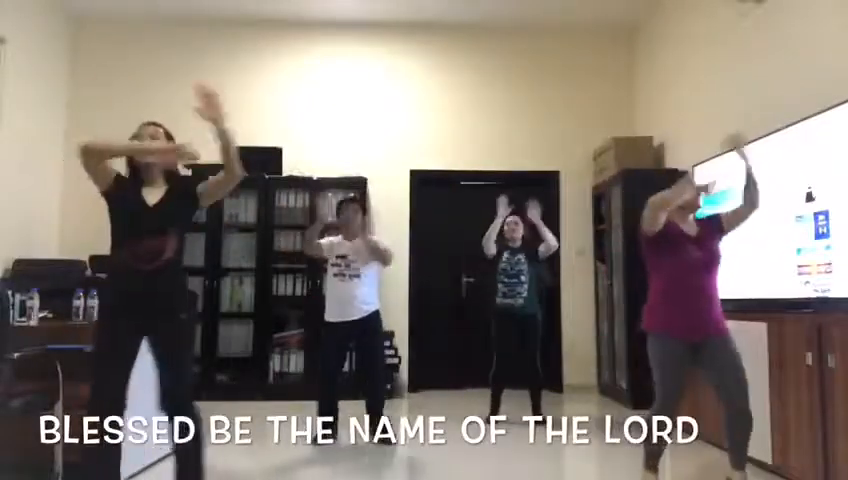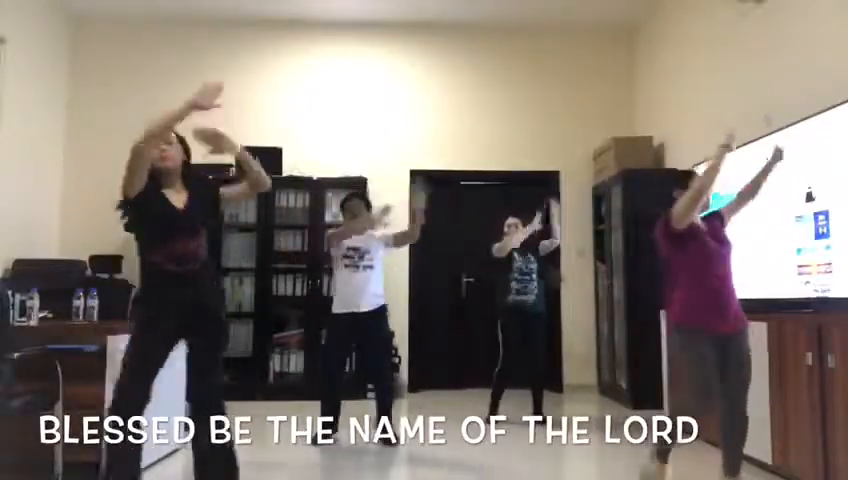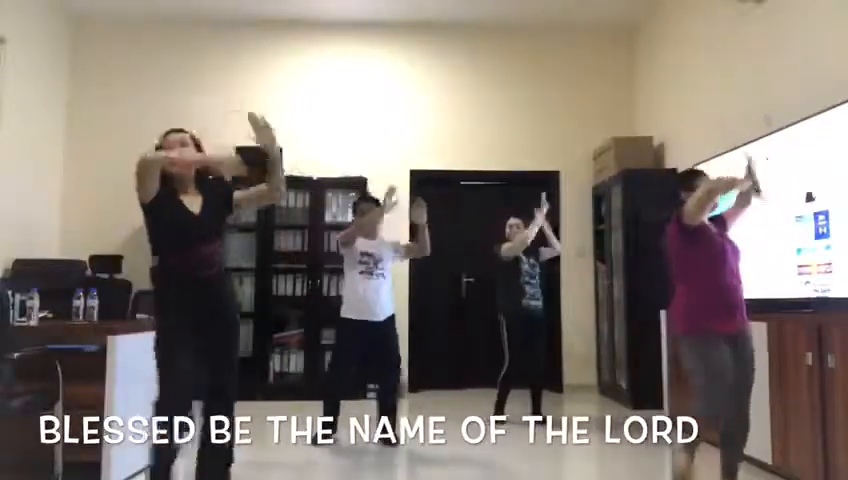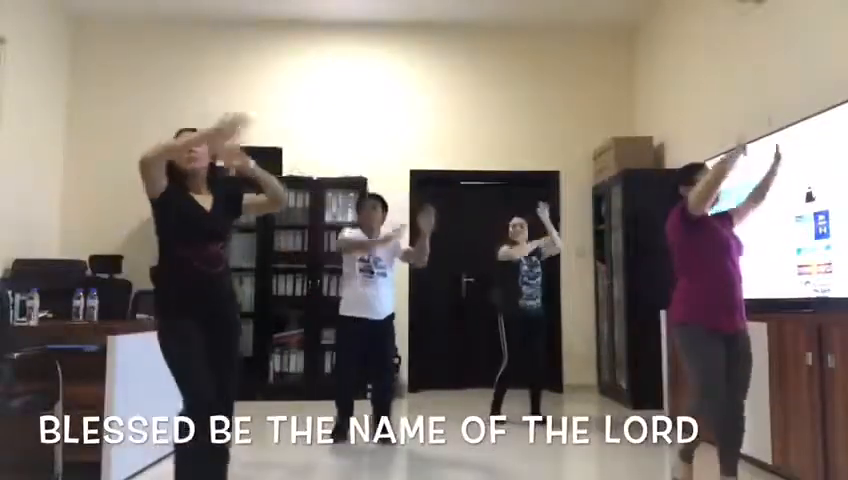
dt=0.2s
person 1, frame 1
left shoulder: (187, 192)
right shoulder: (118, 188)
left elbow: (234, 175)
right elbow: (87, 151)
left wrist: (218, 124)
right wrist: (152, 152)
left hip: (169, 308)
right hip: (119, 307)
left knee: (178, 404)
right knee: (104, 407)
person 1, frame 2
left shoulder: (205, 193)
right shoulder: (142, 193)
left elbow: (260, 185)
right elbow: (141, 148)
left wrist: (233, 148)
right wrist: (190, 106)
left hip: (204, 309)
right hip: (155, 308)
left knee: (208, 403)
right knee: (128, 399)
person 1, frame 3
left shoulder: (217, 196)
right shoulder: (156, 197)
left elbow: (274, 193)
right elbow: (145, 163)
left wrist: (271, 151)
right wrist: (213, 160)
left hip: (220, 309)
right hip: (176, 311)
left knee: (222, 399)
right knee: (175, 396)
person 1, frame 4
left shoulder: (228, 198)
right shoulder: (167, 193)
left elbow: (279, 202)
right elbow: (150, 159)
left wrist: (251, 169)
right wrist: (216, 128)
left hip: (220, 309)
right hip: (177, 311)
left knee: (222, 402)
right knee: (200, 399)
person 2, frame 1
left shoulder: (711, 227)
right shoulder: (657, 231)
left elbow: (751, 204)
right elbow: (654, 207)
left wrist: (745, 162)
right wrist: (692, 189)
left hip: (711, 330)
right hip: (667, 332)
left knee: (739, 404)
right knee: (667, 404)
person 2, frame 2
left shoulder: (714, 222)
right shoulder: (672, 225)
left elbow: (744, 197)
right elbow: (699, 189)
left wrist: (771, 163)
right wrist: (721, 152)
left hip: (732, 325)
right hip: (692, 325)
left knee: (736, 408)
right knee: (700, 399)
person 2, frame 3
left shoulder: (714, 226)
right shoulder: (683, 224)
left elbow: (740, 204)
right elbow: (715, 186)
left wrist: (750, 176)
right wrist: (741, 181)
left hip: (735, 329)
right hip: (698, 329)
left knee: (739, 411)
right knee: (719, 401)
right ankle: (686, 450)
person 2, frame 4
left shoulder: (720, 219)
right shoulder: (684, 217)
left elbow: (754, 197)
right elbow: (718, 170)
left wrist: (774, 165)
right wrist: (735, 153)
left hip: (732, 325)
right hip: (694, 324)
left knee: (734, 407)
right knee: (711, 399)
person 3, frame 1
left shoulder: (369, 245)
right shoulder: (330, 243)
left elbow: (386, 259)
right elbow: (309, 247)
left wrist: (363, 235)
right wrist: (316, 225)
left hip: (366, 317)
right hip: (334, 319)
left knee: (374, 374)
right knee: (328, 375)
left ankle: (378, 426)
right ankle: (329, 427)
person 3, frame 2
left shoulder: (379, 239)
right shoulder: (337, 240)
left elbow: (411, 237)
right elbow: (335, 235)
left wrist: (416, 211)
right wrist: (370, 221)
left hip: (374, 312)
right hip: (342, 313)
left knee: (382, 372)
right knee: (332, 371)
left ankle: (386, 428)
right ankle: (328, 427)
person 3, frame 3
left shoulder: (390, 246)
right shoulder: (349, 241)
left elbow: (423, 251)
right elbow: (349, 236)
left wrist: (421, 224)
right wrist: (379, 212)
left hip: (383, 319)
right hip: (352, 319)
left knee: (389, 376)
right knee: (338, 375)
left ankle: (387, 428)
right ankle: (328, 427)
person 3, frame 4
left shoulder: (392, 242)
right shoulder: (349, 235)
left elbow: (420, 259)
right elbow: (345, 247)
left wrist: (425, 233)
right wrist: (380, 240)
left hip: (382, 319)
right hip: (351, 318)
left knee: (383, 377)
right knee: (345, 375)
left ankle: (380, 427)
right ankle: (342, 425)
person 4, frame 1
left shoulder: (533, 252)
right shoulder: (497, 249)
left elbow: (553, 245)
right elbow: (486, 244)
left wrist: (536, 220)
right wrist: (499, 216)
left hip: (529, 315)
right hip: (503, 314)
left knee: (532, 362)
right knee: (501, 361)
left ankle: (537, 411)
right ankle: (494, 410)
person 4, frame 2
left shoulder: (533, 249)
right shoulder: (499, 248)
left elbow: (556, 240)
right elbow: (509, 244)
left wrist: (555, 215)
right wrist: (532, 227)
left hip: (535, 313)
right hip: (510, 313)
left knee: (538, 362)
right knee: (507, 361)
left ankle: (538, 411)
right ankle: (493, 410)
person 4, frame 3
left shoulder: (532, 252)
right shoulder: (503, 251)
left elbow: (556, 249)
right elbow: (523, 241)
left wrist: (544, 225)
right wrist: (538, 218)
left hip: (536, 315)
right hip: (513, 315)
left knee: (538, 363)
right knee: (513, 362)
left ankle: (536, 411)
right ankle: (499, 410)
person 4, frame 4
left shoulder: (536, 251)
right shoulder: (505, 249)
left elbow: (558, 247)
right elbow: (520, 253)
left wrist: (546, 221)
right wrist: (541, 240)
left hip: (536, 316)
right hip: (512, 315)
left knee: (538, 362)
right knee: (511, 361)
left ankle: (535, 411)
right ankle: (495, 410)
